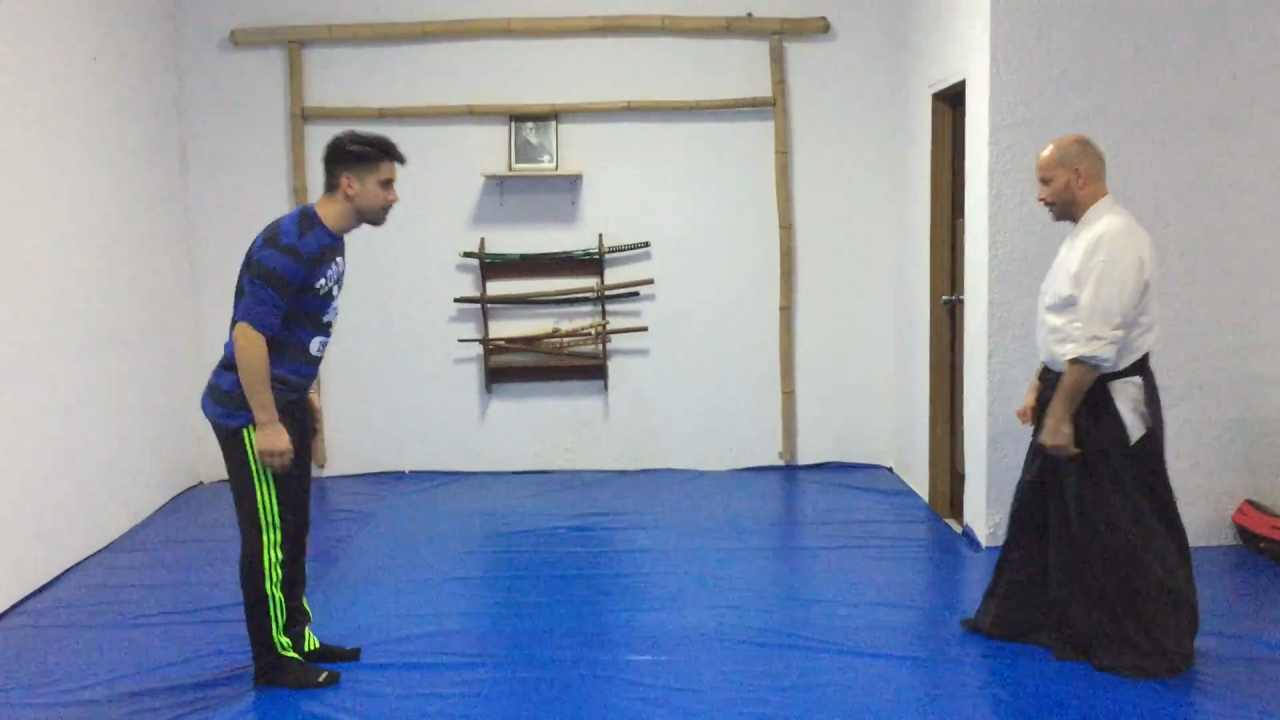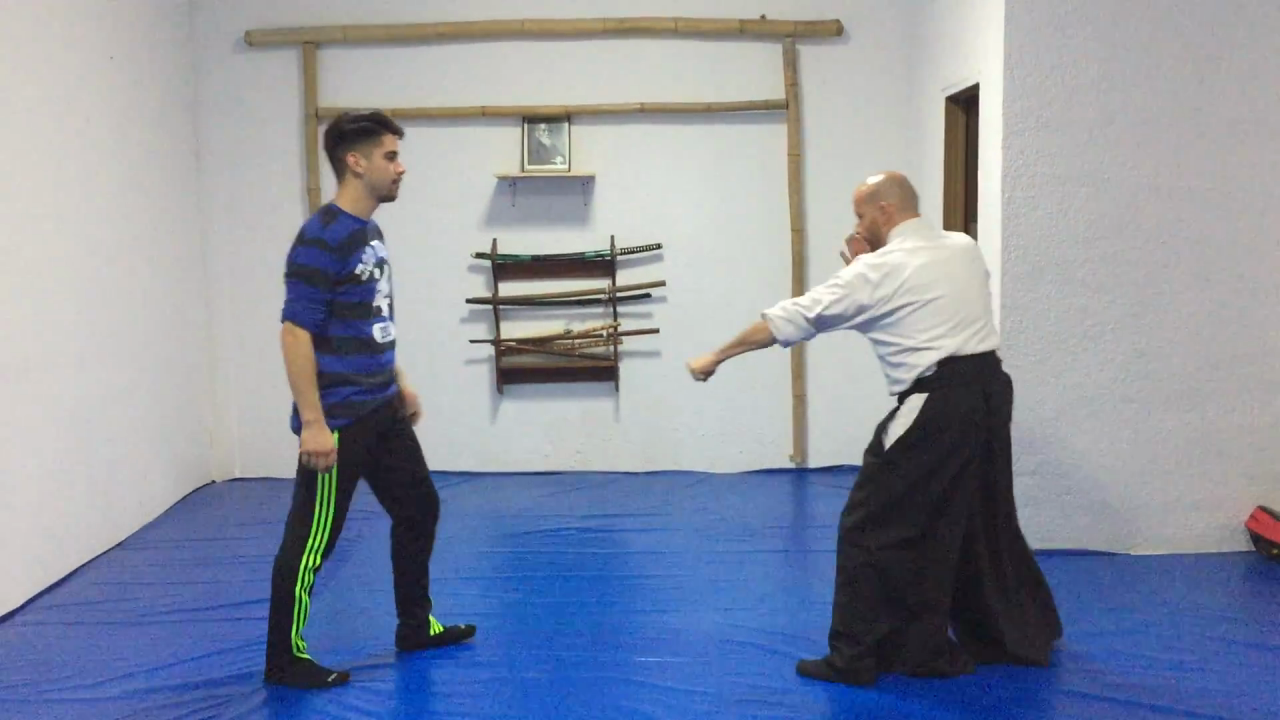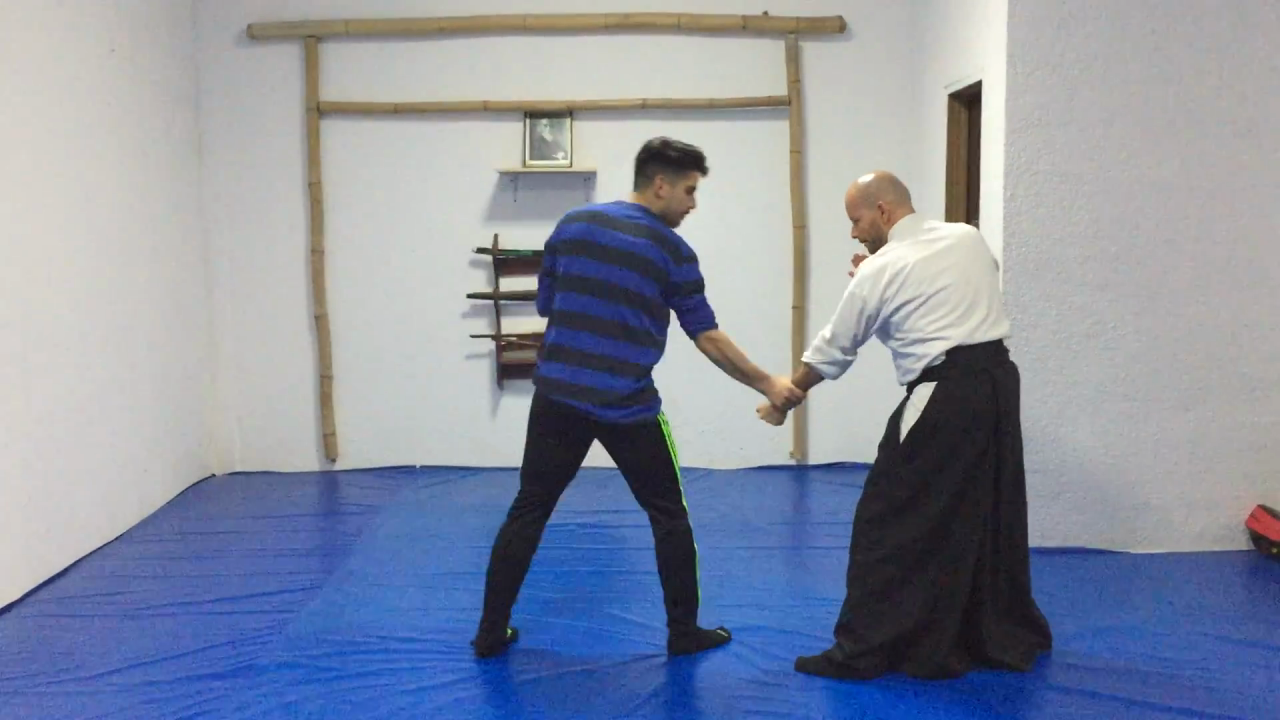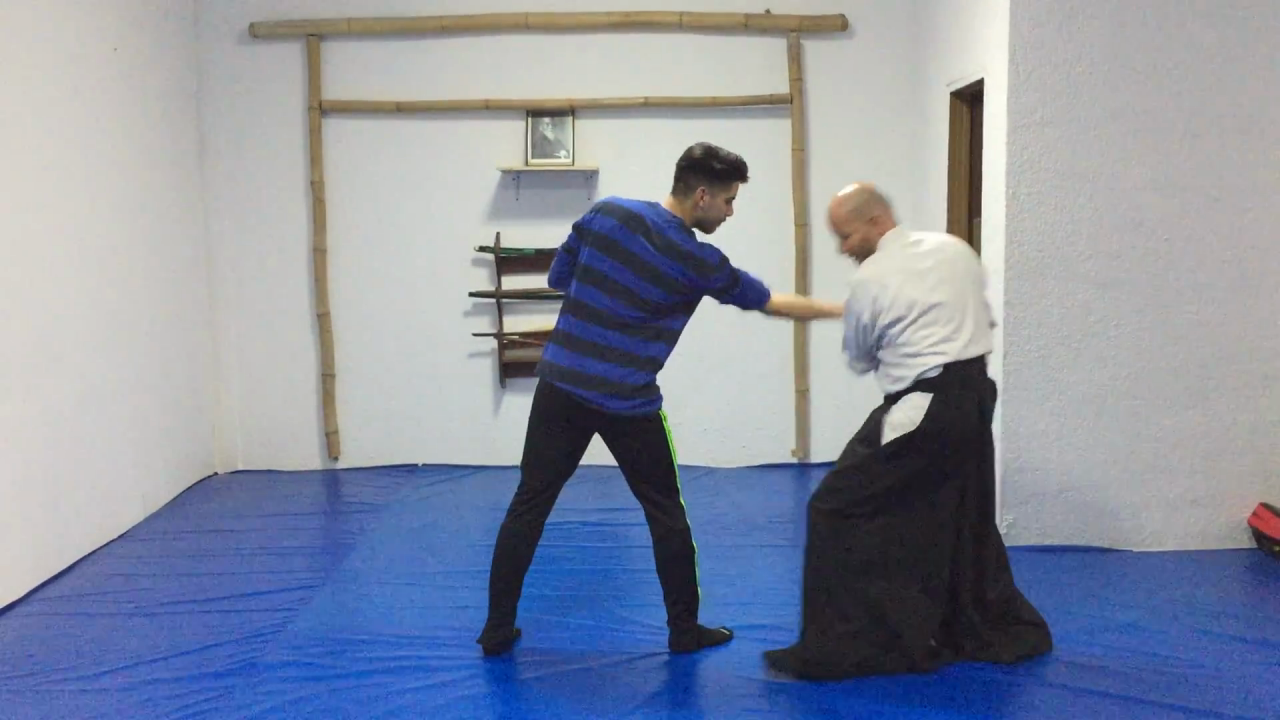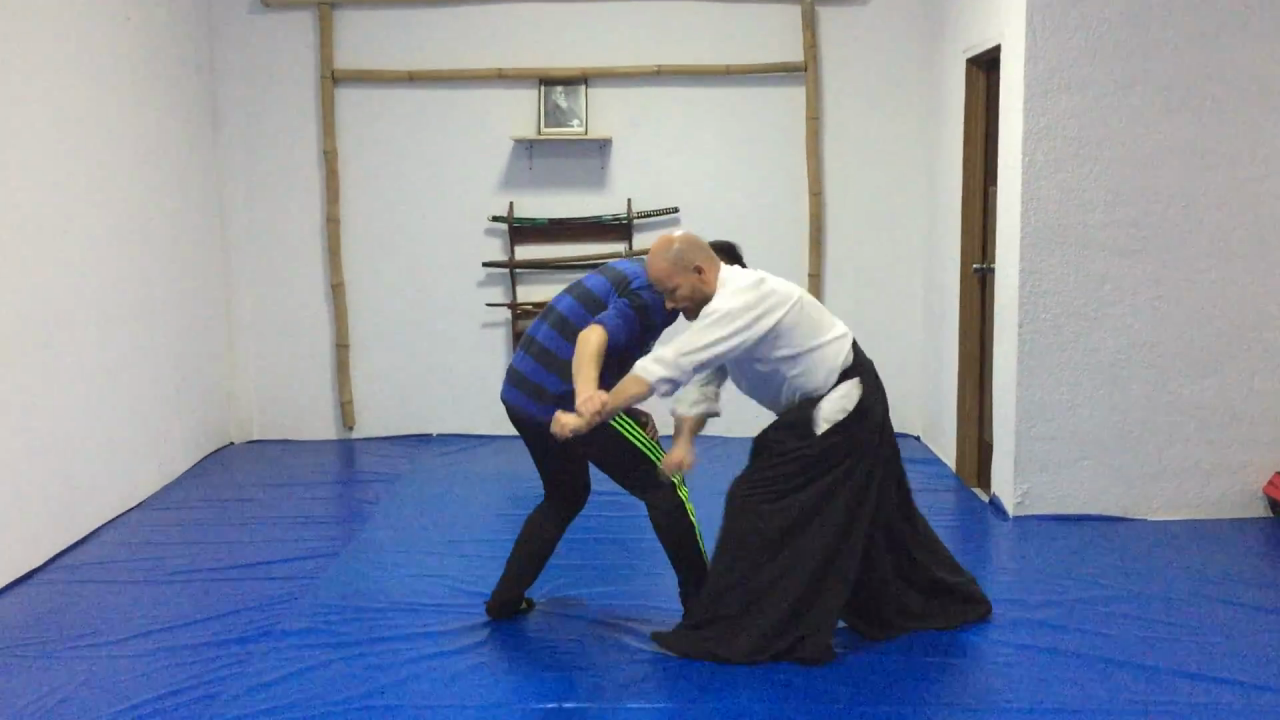
dt=1s
person 1, frame 1
left shoulder: (331, 241)
right shoulder: (289, 244)
right elbow: (249, 335)
left wrist: (304, 396)
right wrist: (267, 423)
left hip: (286, 402)
right hip: (249, 412)
left knee: (293, 527)
right knee: (269, 532)
left ankle: (296, 636)
right ankle: (275, 658)
person 1, frame 2
left shoulder: (370, 232)
right shoulder: (324, 238)
right elbow: (296, 333)
left wrist: (399, 382)
right wrist: (313, 422)
left hip: (380, 409)
right hip: (338, 418)
left knee: (419, 509)
right knee: (313, 536)
left ankle: (416, 625)
right ankle: (285, 657)
person 1, frame 3
left shoulder: (573, 225)
right shoulder: (672, 251)
left elbow: (545, 304)
right elbow: (708, 338)
right wrist: (768, 384)
left hip: (558, 395)
right hip: (629, 406)
left knee: (529, 509)
right knee: (668, 516)
left ankle: (492, 631)
right ankle: (683, 631)
person 1, frame 4
left shoulder: (605, 213)
right shoulder: (699, 261)
left elbow: (558, 277)
right elbow: (766, 302)
right wrist: (838, 310)
left hip: (560, 383)
right hip: (627, 401)
left knee: (529, 503)
right knee: (664, 512)
left ankle: (497, 629)
right ankle: (684, 629)
person 1, frame 5
left shoulder: (636, 271)
right shoulder: (655, 293)
right elbow: (594, 334)
left wrist: (629, 411)
right wrist: (587, 394)
left hip: (522, 392)
right hip: (560, 400)
left knee: (564, 495)
right knee: (662, 485)
left ankle: (506, 598)
person 2, frame 1
left shoulder: (1114, 238)
right shoulder: (1085, 234)
left elbow: (1095, 344)
left wrist: (1062, 415)
right wrist: (1039, 389)
left hip: (1107, 403)
right hip: (1071, 395)
left knee: (1127, 530)
right knee: (1040, 508)
left ankle: (1153, 646)
right ankle: (1023, 615)
person 2, frame 2
left shoulder: (880, 270)
right shoulder: (964, 248)
left elbow: (794, 317)
left wrist: (718, 356)
left hip: (936, 408)
right hip: (988, 395)
left knee: (873, 527)
right knee: (983, 521)
left ankle: (855, 656)
right ankle: (1018, 635)
person 2, frame 3
left shoulder: (881, 270)
right shoulder: (969, 239)
left elbow: (831, 350)
left wrist: (784, 398)
left hip: (945, 398)
right hip: (997, 384)
left knee: (890, 522)
right knee: (990, 514)
left ankle: (860, 651)
right ankle: (1007, 635)
person 2, frame 4
left shoulder: (871, 278)
right shoulder: (957, 252)
left elbow: (860, 359)
right elbow: (981, 322)
left wrist: (878, 330)
left hip: (923, 411)
right hip: (973, 398)
left knee: (839, 511)
right knee: (962, 522)
left ankle: (833, 648)
right ankle: (1002, 633)
person 2, frame 5
left shoulder: (743, 299)
right shoulder: (729, 295)
left elbow: (671, 364)
right elbow: (702, 376)
left wrist: (588, 418)
right wrist: (684, 441)
left hip: (839, 407)
right hip: (848, 402)
left knee: (764, 504)
right knee: (873, 511)
left ankle: (734, 635)
right ankle: (950, 601)
